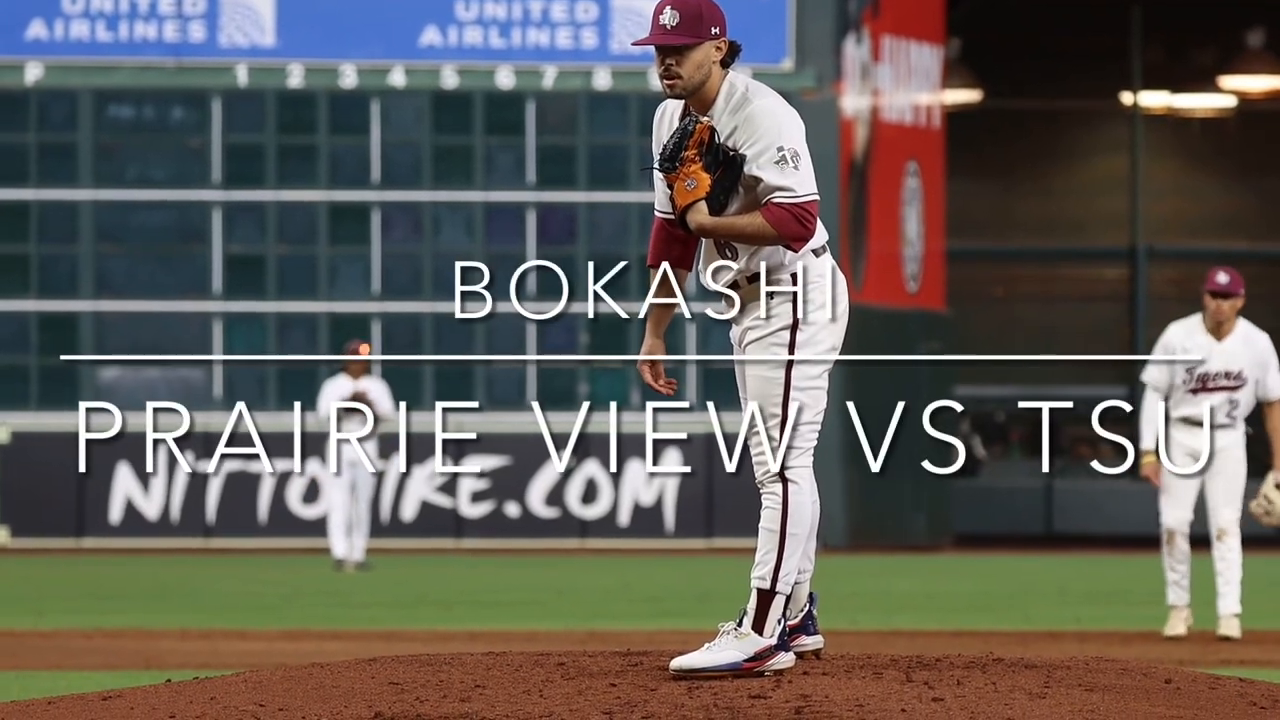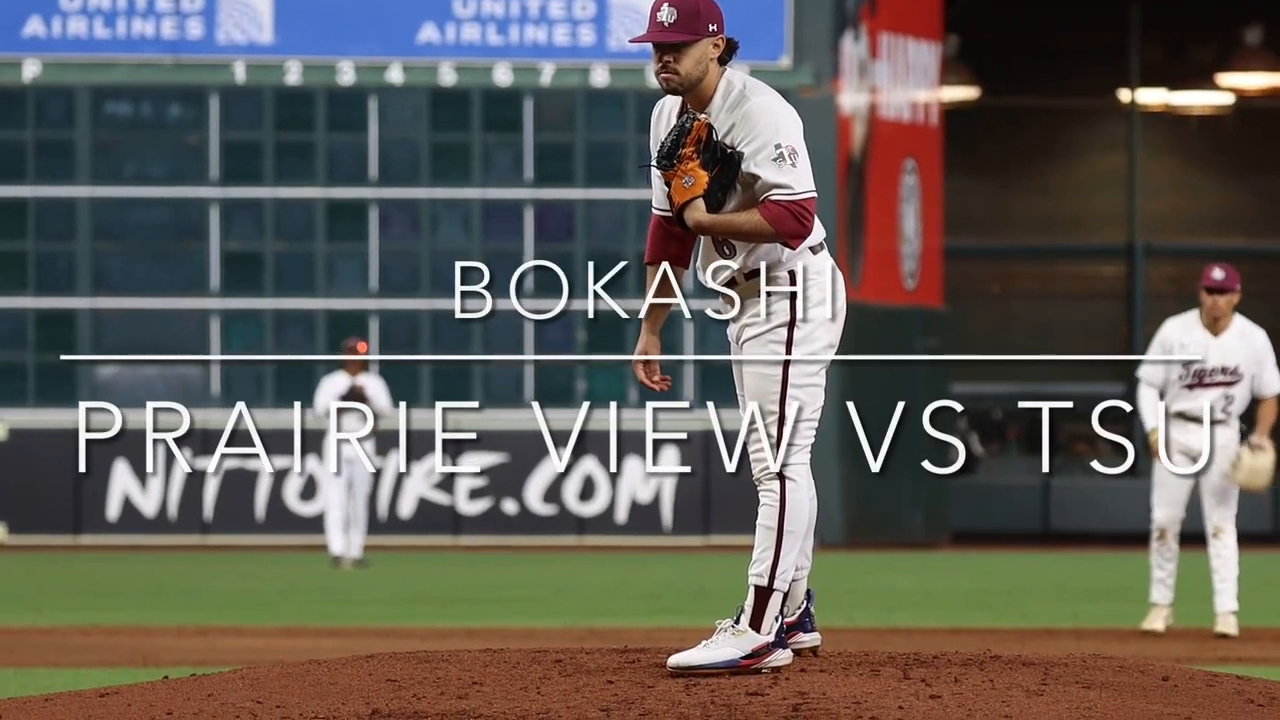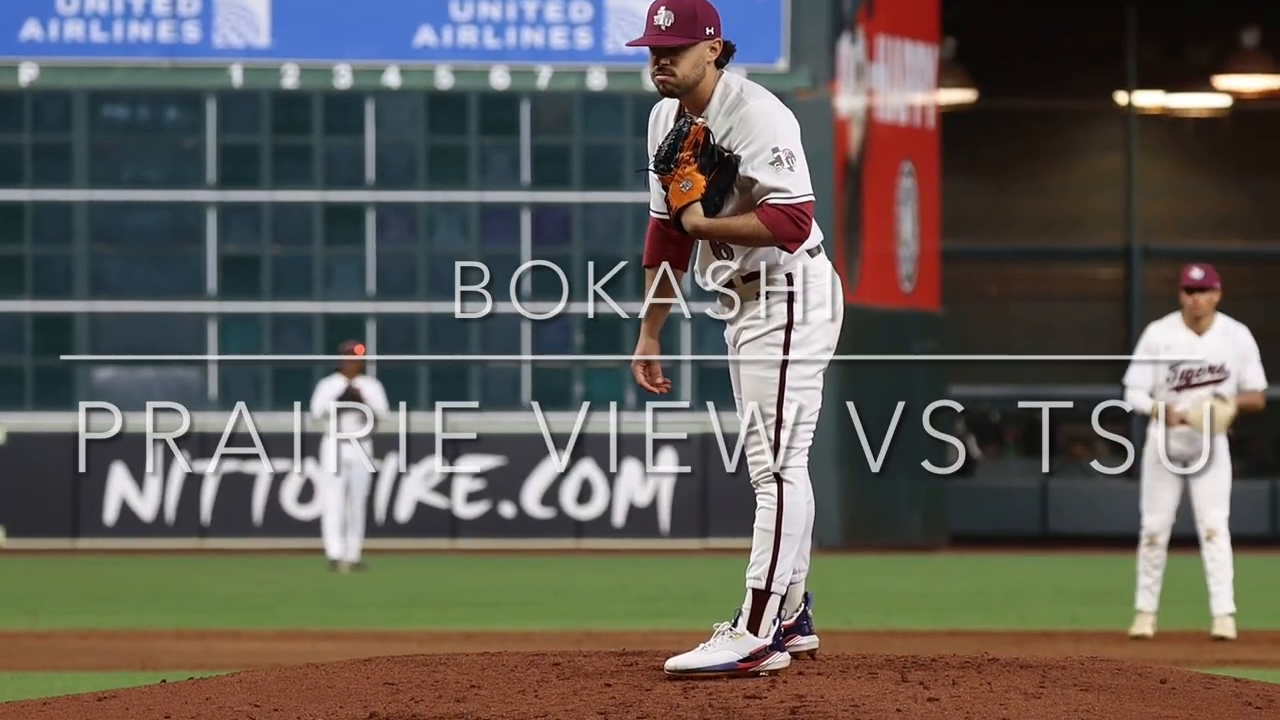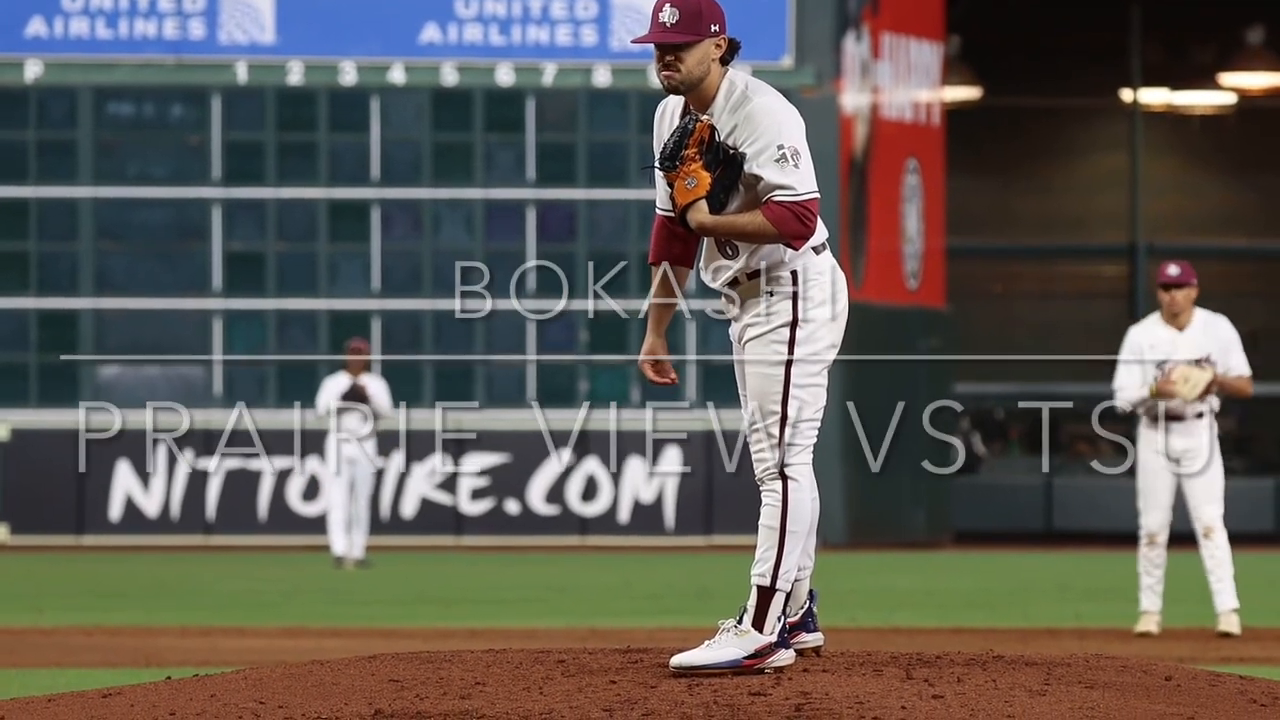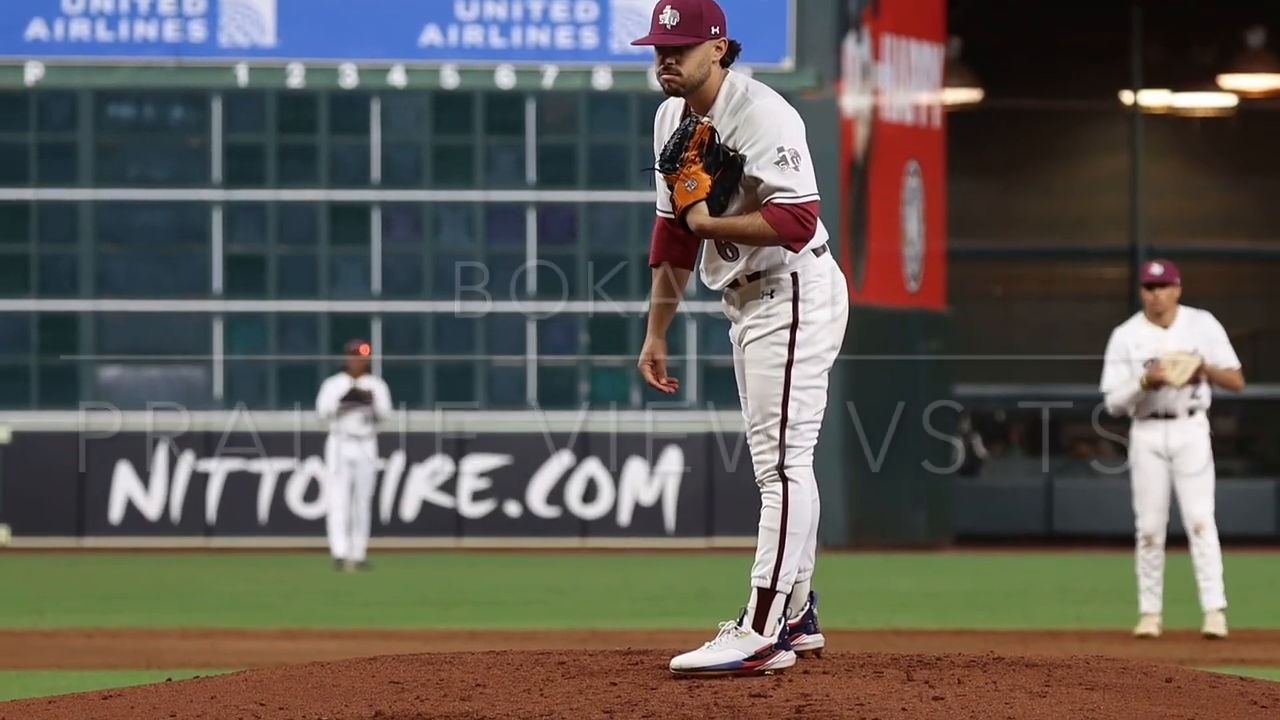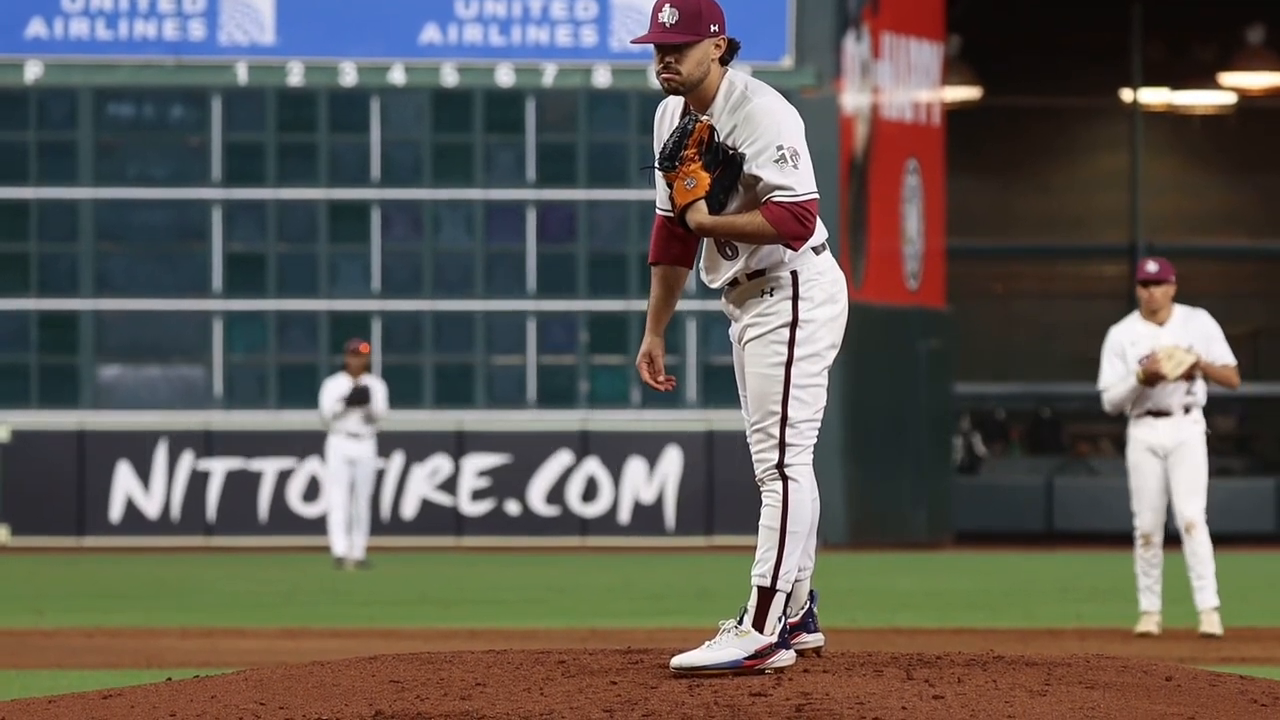
dt=0.2s
person 1, frame 1
left shoulder: (761, 114)
right shoulder: (669, 118)
left elbow: (797, 220)
right elbow: (670, 232)
left wrist: (707, 222)
right wrist: (654, 333)
left hip: (795, 297)
right hip: (747, 301)
left knee: (782, 464)
right knee: (778, 463)
left ankle: (763, 634)
right ankle: (795, 616)
person 1, frame 2
left shoulder: (759, 111)
right shoulder: (667, 115)
left elbow: (795, 217)
right elbow: (667, 228)
left wrist: (704, 220)
right wrist: (650, 329)
left hip: (792, 293)
right hip: (744, 298)
left knee: (779, 461)
right knee: (775, 461)
left ankle: (760, 630)
right ankle: (793, 613)
person 1, frame 3
left shoulder: (756, 115)
right shoulder: (664, 118)
left elbow: (792, 221)
right elbow: (665, 230)
left wrist: (701, 224)
right wrist: (649, 332)
left hip: (789, 297)
right hip: (741, 300)
left knee: (776, 463)
right knee: (773, 463)
left ankle: (758, 634)
right ankle: (790, 616)
person 1, frame 4
left shoulder: (761, 112)
right shoulder: (670, 115)
left elbow: (797, 218)
right elbow: (671, 227)
left wrist: (707, 221)
right wrist: (656, 329)
left hip: (793, 294)
right hip: (746, 299)
left knee: (781, 459)
right knee: (776, 460)
left ankle: (763, 631)
right ankle: (795, 613)
person 1, frame 5
left shoulder: (761, 114)
right shoulder: (670, 118)
left elbow: (797, 220)
right elbow: (672, 230)
left wrist: (707, 223)
right wrist: (656, 332)
left hip: (793, 295)
right hip: (746, 301)
left knee: (781, 461)
right knee: (777, 461)
left ankle: (763, 633)
right ankle: (795, 615)
person 1, frame 6
left shoulder: (760, 112)
right shoulder: (670, 116)
left elbow: (797, 219)
right elbow: (671, 228)
left wrist: (706, 221)
right wrist: (654, 331)
left hip: (793, 293)
right hip: (746, 299)
left knee: (781, 460)
right knee: (777, 460)
left ankle: (763, 631)
right ankle: (796, 613)
person 2, frame 1
right shoulder: (1177, 335)
right elbow: (1154, 395)
right wrist: (1148, 452)
left hip: (1228, 441)
right hip: (1182, 438)
left knee: (1225, 526)
right knee: (1174, 524)
left ankle: (1229, 615)
right ankle: (1179, 607)
person 2, frame 2
right shoulder: (1173, 331)
right elbow: (1148, 387)
right wrist: (1154, 431)
left hip: (1223, 437)
right hip: (1176, 433)
left knee: (1220, 523)
right knee: (1164, 521)
left ankle: (1226, 612)
right ankle: (1160, 605)
person 2, frame 3
left shoulder: (1238, 336)
right shoulder: (1157, 334)
left elbow: (1258, 396)
right elbow: (1134, 393)
left wrist: (1235, 400)
right wrist: (1157, 409)
left hip: (1212, 438)
right hip: (1164, 437)
left knee: (1213, 525)
right knee: (1155, 527)
left ankle: (1224, 614)
right ankle: (1146, 612)
person 2, frame 4
left shoulder: (1219, 328)
right shoulder: (1140, 335)
left elbow: (1246, 388)
right elbow: (1123, 399)
left wrist: (1217, 379)
right wrist: (1153, 390)
left hip: (1200, 433)
right hip: (1154, 435)
left knee: (1209, 522)
right knee: (1153, 526)
left ankle: (1228, 610)
right ankle: (1150, 611)
person 2, frame 5
left shoulder: (1204, 324)
right shoulder: (1125, 336)
left elbow: (1237, 381)
right elbow: (1113, 403)
left wrist: (1205, 368)
right wrist: (1145, 382)
left hip: (1191, 431)
right hip: (1147, 436)
left knee: (1200, 519)
right knee: (1149, 527)
left ankle: (1214, 610)
right ankle: (1150, 613)
person 2, frame 6
left shoulder: (1199, 322)
right shoulder: (1120, 334)
left elbow: (1233, 379)
right elbow: (1110, 402)
left wrist: (1201, 364)
right wrist: (1141, 376)
left hip: (1187, 428)
right hip: (1144, 433)
left knee: (1190, 517)
right knee: (1147, 525)
left ankle: (1208, 608)
right ankle: (1150, 611)
person 3, frame 1
left shoulder: (866, 40)
right shoulder: (849, 43)
left elbow: (869, 82)
right elbow: (847, 85)
left hip: (863, 116)
right hip: (853, 116)
left knee: (861, 188)
right knee: (852, 188)
left ankle: (859, 269)
right ankle: (854, 270)
person 3, frame 2
left shoulder: (864, 36)
right shoulder: (847, 40)
left elbow: (867, 78)
right elbow: (845, 82)
left hip: (861, 114)
right hip: (850, 114)
left knee: (859, 181)
right knee: (850, 182)
left ankle: (857, 266)
right ankle: (852, 266)
person 3, frame 3
left shoulder: (861, 39)
right shoulder: (844, 42)
left elbow: (863, 81)
right elbow: (842, 85)
left hip: (858, 116)
right hip: (847, 116)
left knee: (856, 187)
right knee: (847, 186)
left ankle: (854, 269)
right ankle: (849, 269)
person 3, frame 4
left shoulder: (866, 37)
right shoulder: (850, 40)
left elbow: (868, 79)
right elbow: (848, 82)
left hip: (863, 112)
right hip: (852, 112)
left knee: (861, 179)
right knee: (853, 178)
left ankle: (859, 267)
right ankle: (854, 265)
person 3, frame 5
left shoulder: (867, 38)
right shoulder: (850, 41)
left elbow: (869, 80)
right elbow: (848, 85)
left hip: (863, 116)
right hip: (853, 115)
left knee: (862, 186)
right knee: (853, 182)
left ankle: (860, 268)
right ankle: (854, 267)
person 3, frame 6
left shoulder: (866, 36)
right shoulder: (849, 40)
left elbow: (868, 79)
right elbow: (848, 83)
left wrist: (866, 104)
left hip: (863, 115)
right hip: (853, 115)
left knee: (861, 184)
right knee: (853, 184)
left ankle: (860, 268)
right ankle: (854, 266)
person 4, frame 1
left shoulder: (378, 385)
right shoulder: (332, 384)
left elbow: (389, 413)
right elbow: (324, 413)
left wrist: (369, 402)
right wrist: (345, 404)
left hip: (367, 448)
right hip: (340, 447)
left knee: (363, 503)
right knee: (338, 501)
left ankle: (358, 556)
right ankle: (340, 555)
person 4, frame 2
left shoulder: (375, 382)
right shoulder: (330, 381)
left elbow: (386, 410)
right elbow: (320, 409)
left wrist: (366, 397)
right wrist: (342, 399)
left hip: (364, 445)
right hip: (337, 443)
left knee: (359, 500)
right knee: (335, 498)
left ankle: (355, 553)
right ankle: (337, 552)
person 4, frame 3
left shoulder: (372, 386)
right shoulder: (327, 384)
left elbow: (382, 413)
right elbow: (317, 412)
left wrist: (363, 398)
right wrist: (339, 400)
left hip: (361, 448)
right hip: (334, 446)
left knee: (357, 503)
right knee: (333, 502)
left ankle: (353, 556)
right ankle: (335, 555)
person 4, frame 4
left shoulder: (377, 383)
right shoulder: (332, 382)
left elbow: (386, 411)
right elbow: (322, 409)
left wrist: (367, 396)
right wrist: (344, 398)
left hip: (366, 446)
right hip: (339, 444)
left knee: (362, 501)
right knee: (338, 499)
left ankle: (358, 553)
right ankle: (340, 553)
person 4, frame 5
left shoulder: (377, 386)
right shoulder: (332, 384)
left elbow: (385, 414)
right elbow: (323, 413)
left wrist: (372, 400)
right wrist: (343, 401)
left hip: (366, 447)
right hip: (339, 445)
left knee: (362, 503)
right knee: (338, 501)
left ankle: (358, 555)
right ankle: (340, 554)
person 4, frame 6
left shoulder: (376, 384)
right shoulder: (332, 383)
left elbow: (379, 416)
right elbow: (326, 414)
left wrist: (368, 401)
right wrist: (347, 401)
left hip: (366, 446)
right hip: (339, 444)
left knee: (363, 501)
right knee: (338, 500)
left ankle: (358, 554)
right ankle: (340, 553)
